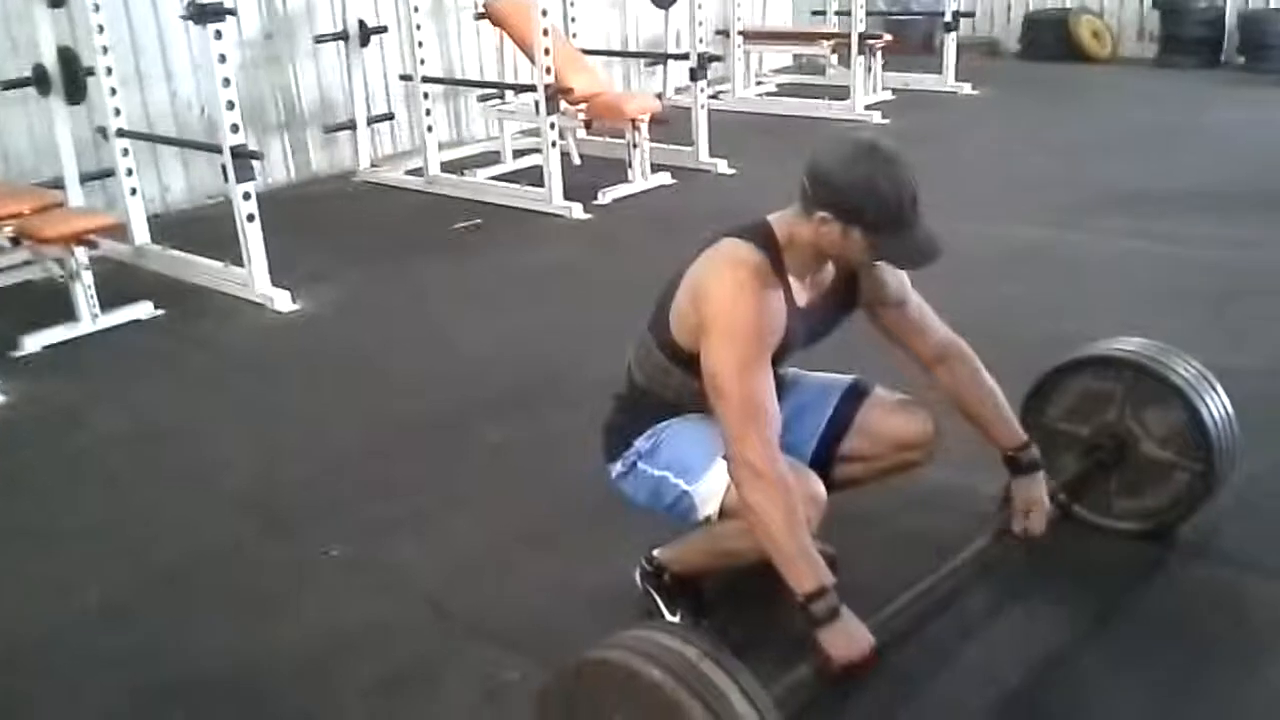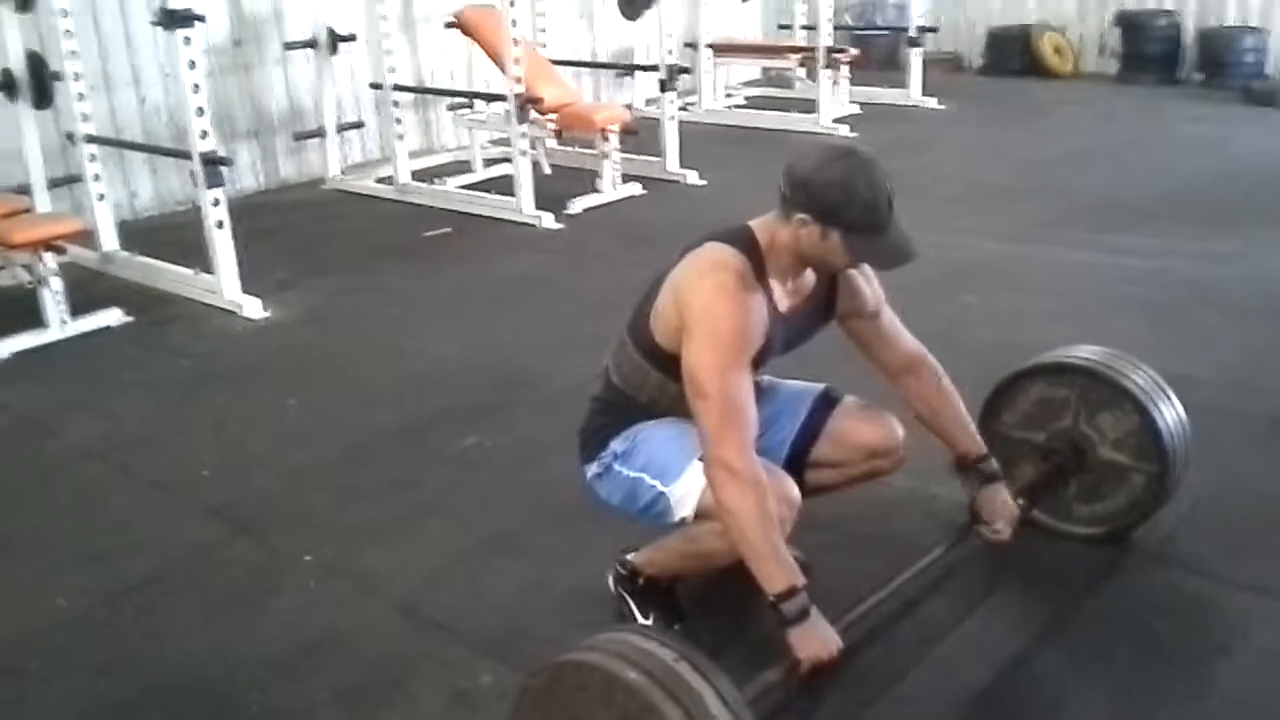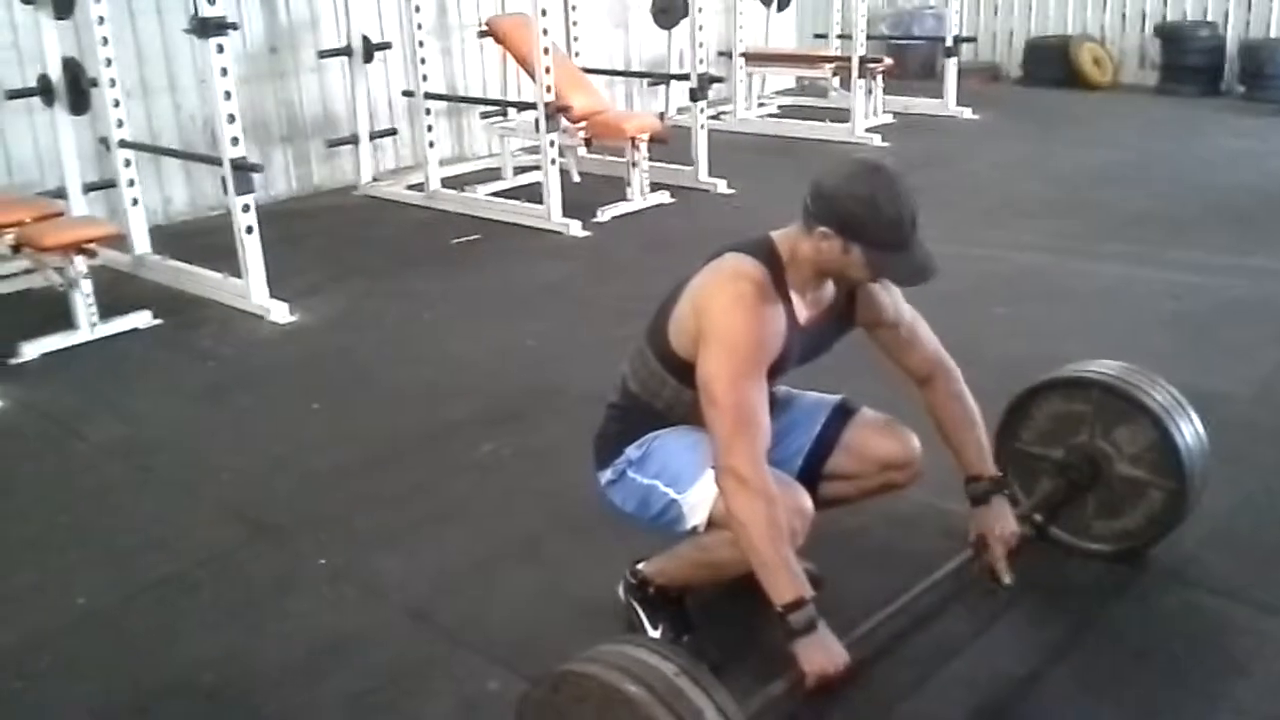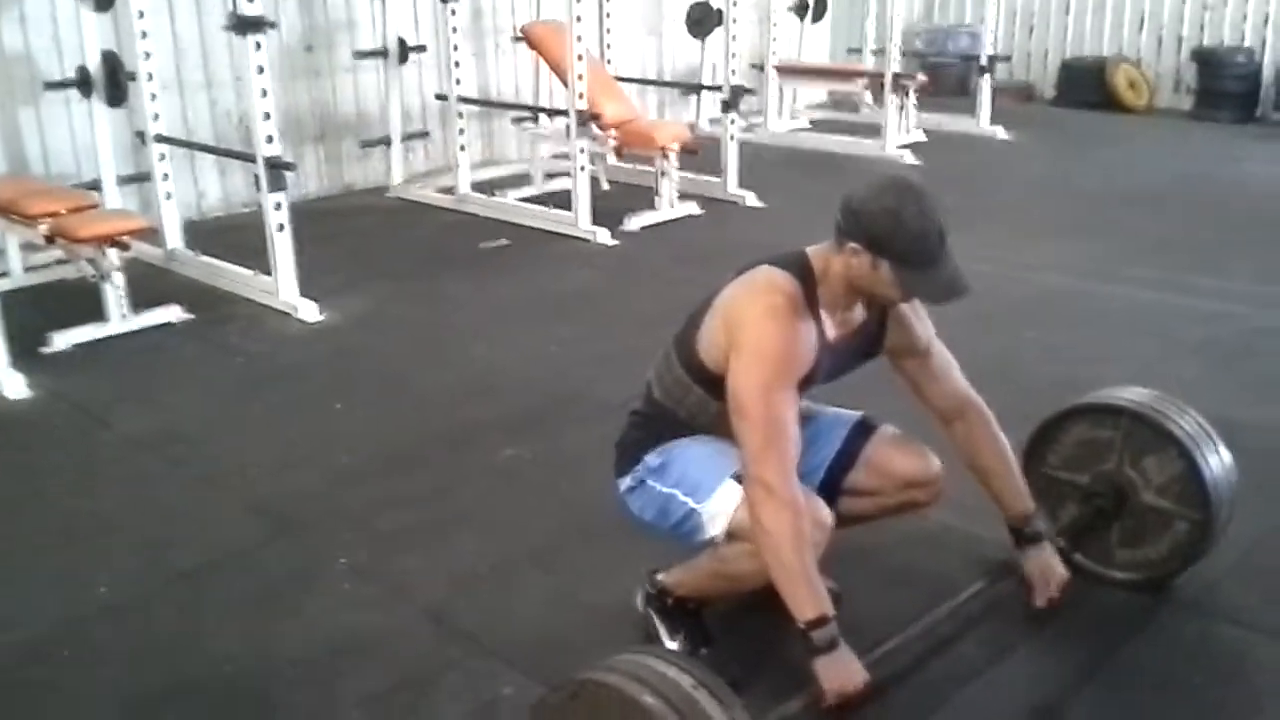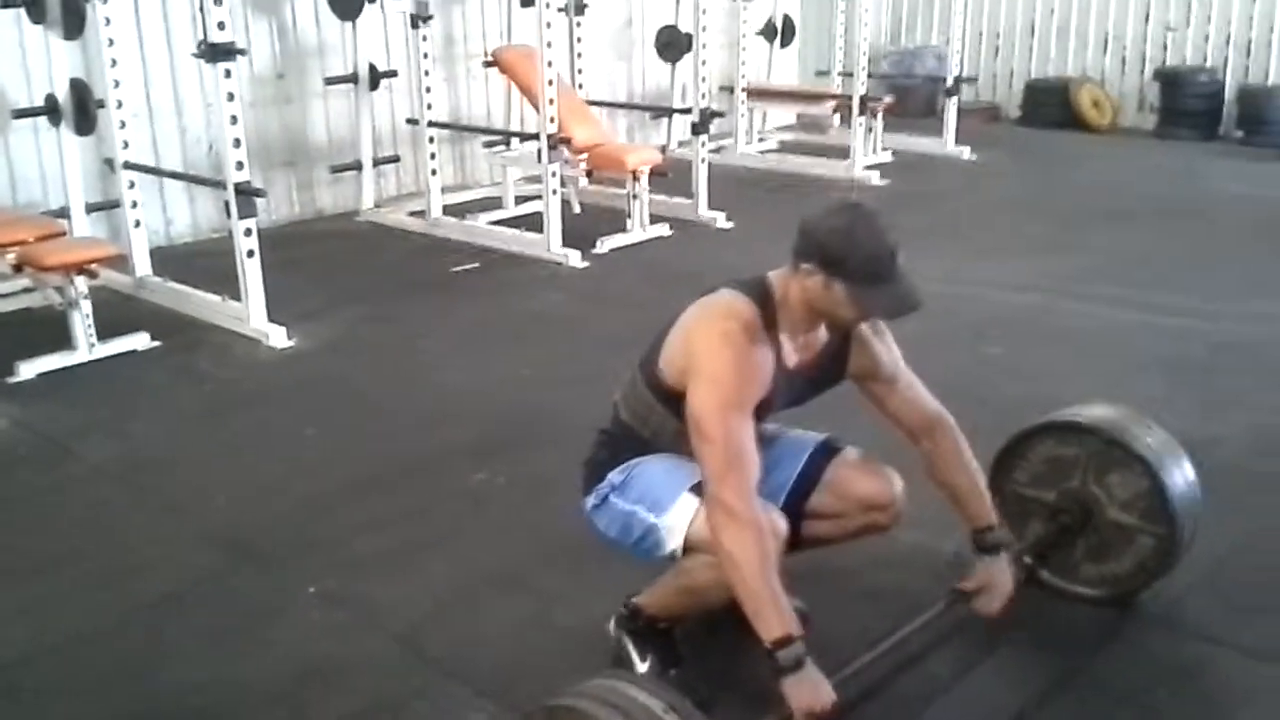
dt=0.5s
person 1, frame 1
left shoulder: (858, 261)
right shoulder: (742, 287)
left elbow: (944, 353)
right elbow: (754, 464)
left wrist: (1024, 463)
right wrist: (826, 610)
right hip: (656, 435)
left knee: (911, 433)
right knee: (802, 500)
left ankle: (786, 533)
right ankle: (665, 569)
person 1, frame 2
left shoulder: (838, 270)
right shoulder: (724, 290)
left elbow: (908, 364)
right elbow: (731, 466)
left wrist: (983, 473)
right wrist: (797, 611)
right hip: (630, 438)
left knee: (880, 442)
right knee: (775, 503)
left ankle: (756, 536)
right ankle: (639, 573)
person 1, frame 3
left shoulder: (859, 283)
right shoulder: (743, 301)
left elbow: (935, 372)
right elbow: (742, 474)
left wrist: (988, 491)
right wrist: (804, 623)
left hip: (744, 414)
right hip: (645, 444)
left knee: (897, 455)
right knee: (788, 514)
left ankle: (766, 546)
right ankle: (651, 583)
person 1, frame 4
left shoulder: (890, 308)
right shoulder: (774, 314)
left elbow: (961, 410)
right elbow: (769, 486)
left wrist: (1031, 535)
right wrist: (825, 642)
left hip: (766, 430)
right hip: (665, 454)
left knee: (919, 475)
right knee: (804, 527)
left ankle: (784, 564)
right ankle: (669, 593)
person 1, frame 5
left shoulder: (855, 334)
right shoulder: (731, 338)
left elbow: (931, 426)
right elbow: (732, 507)
left wrist: (991, 543)
right wrist: (791, 660)
left hip: (731, 449)
right hip: (630, 471)
left knee: (880, 497)
right knee: (761, 534)
left ankle: (746, 579)
right ankle: (643, 617)
